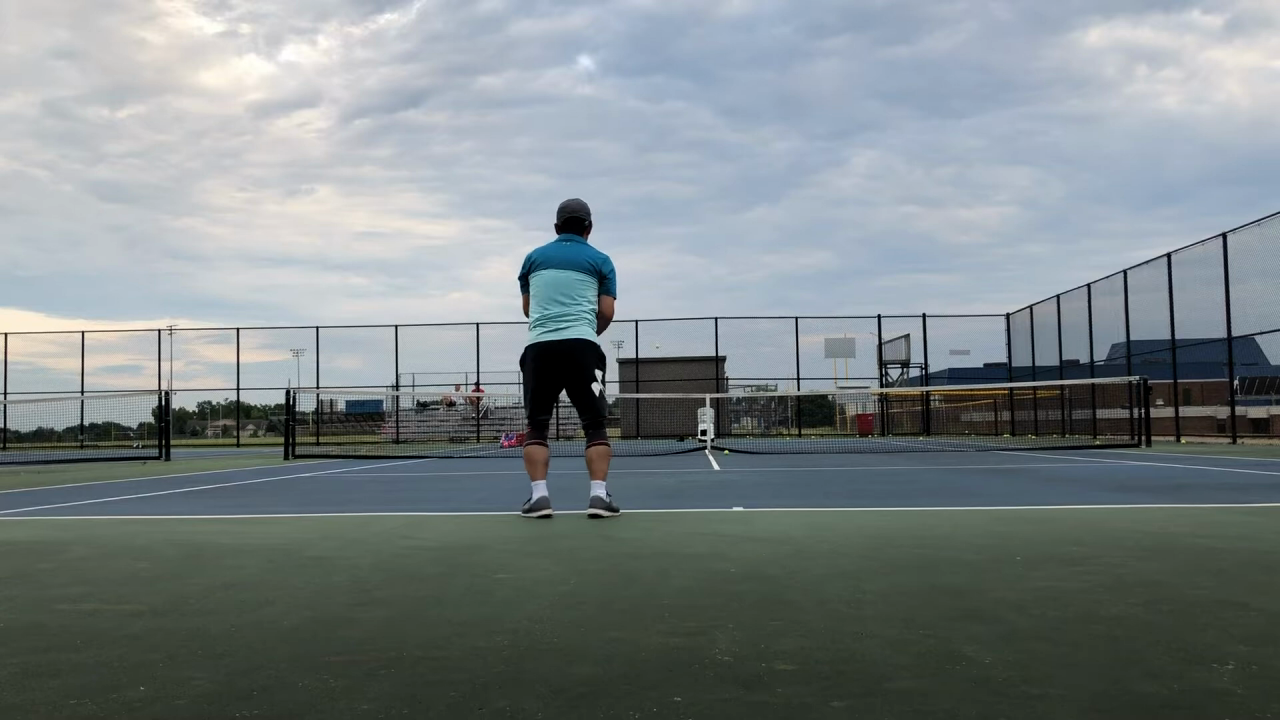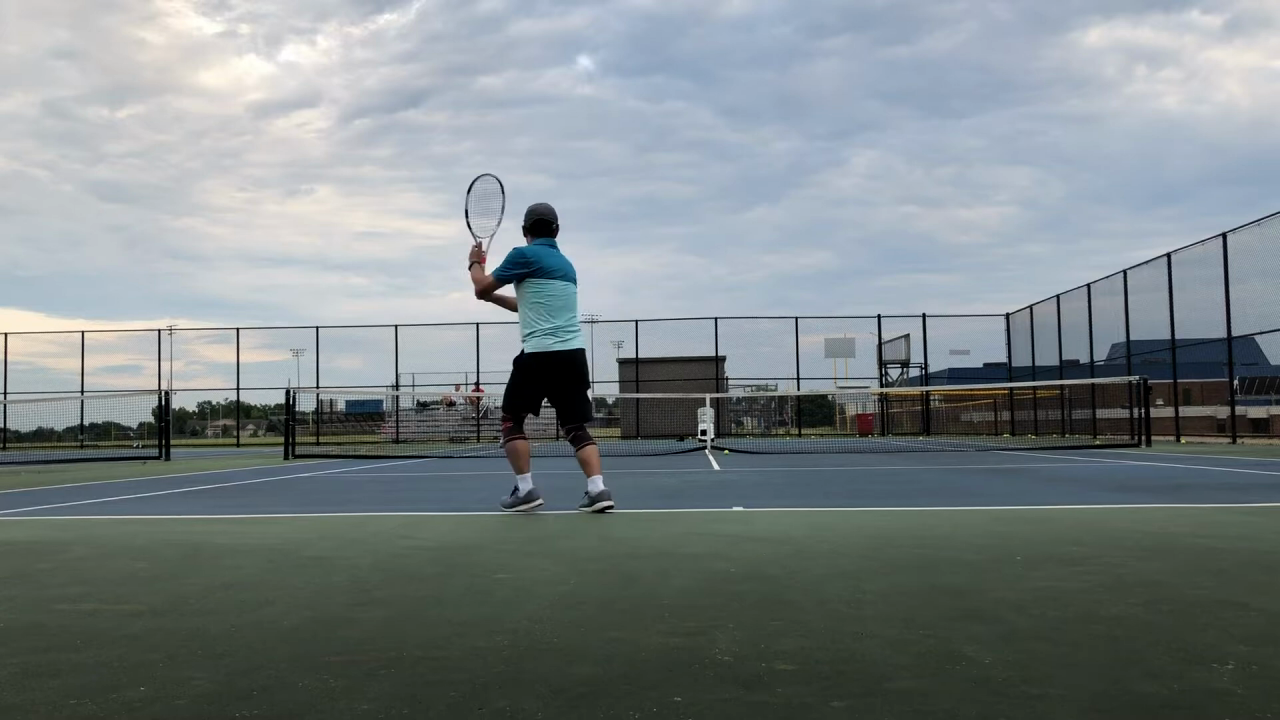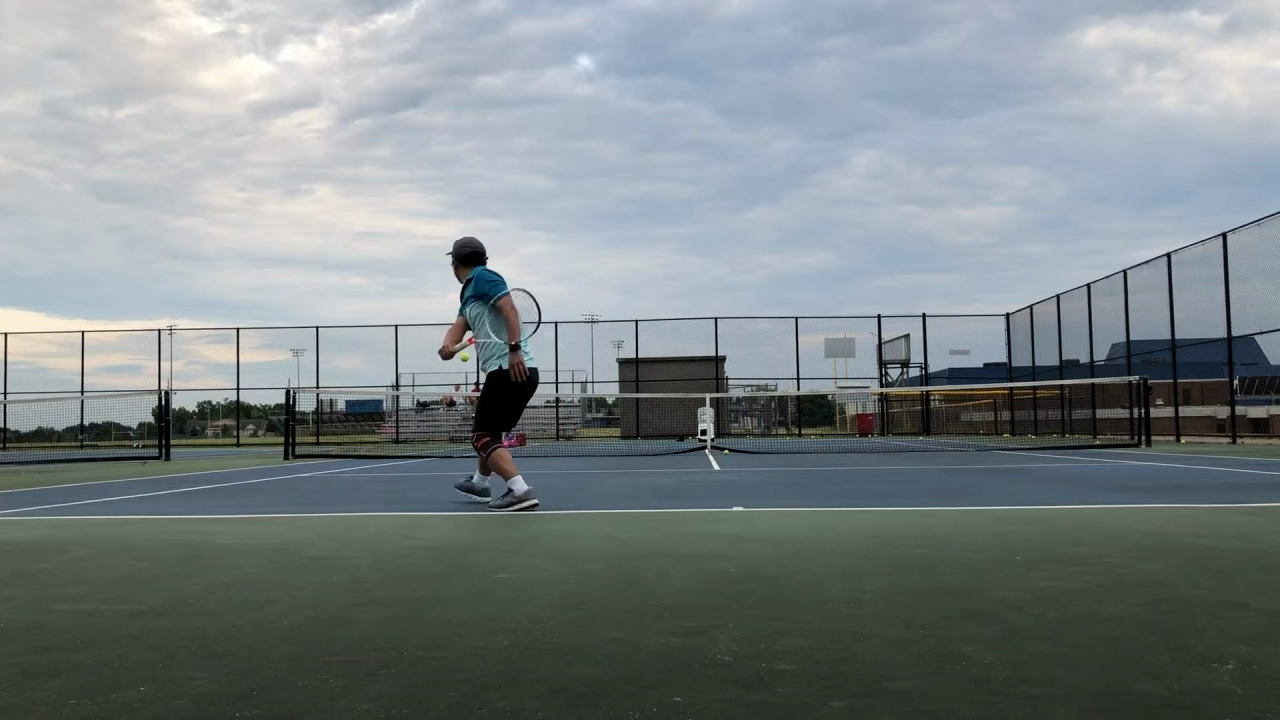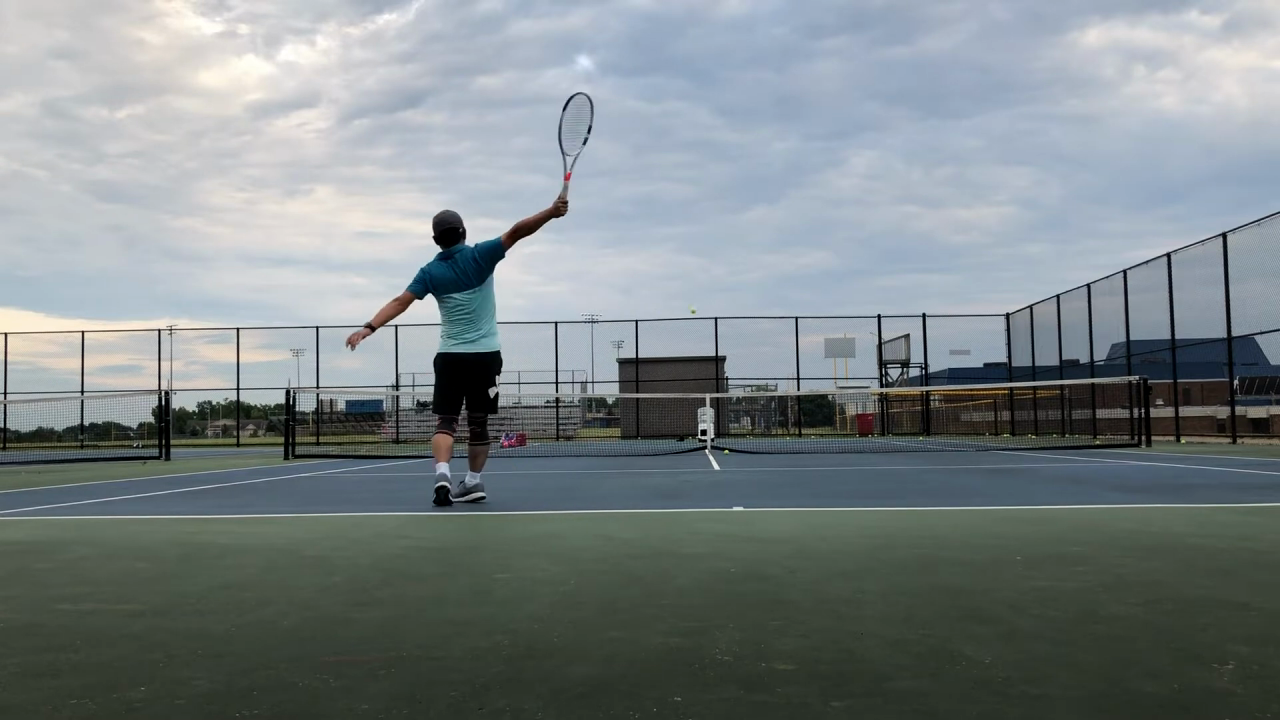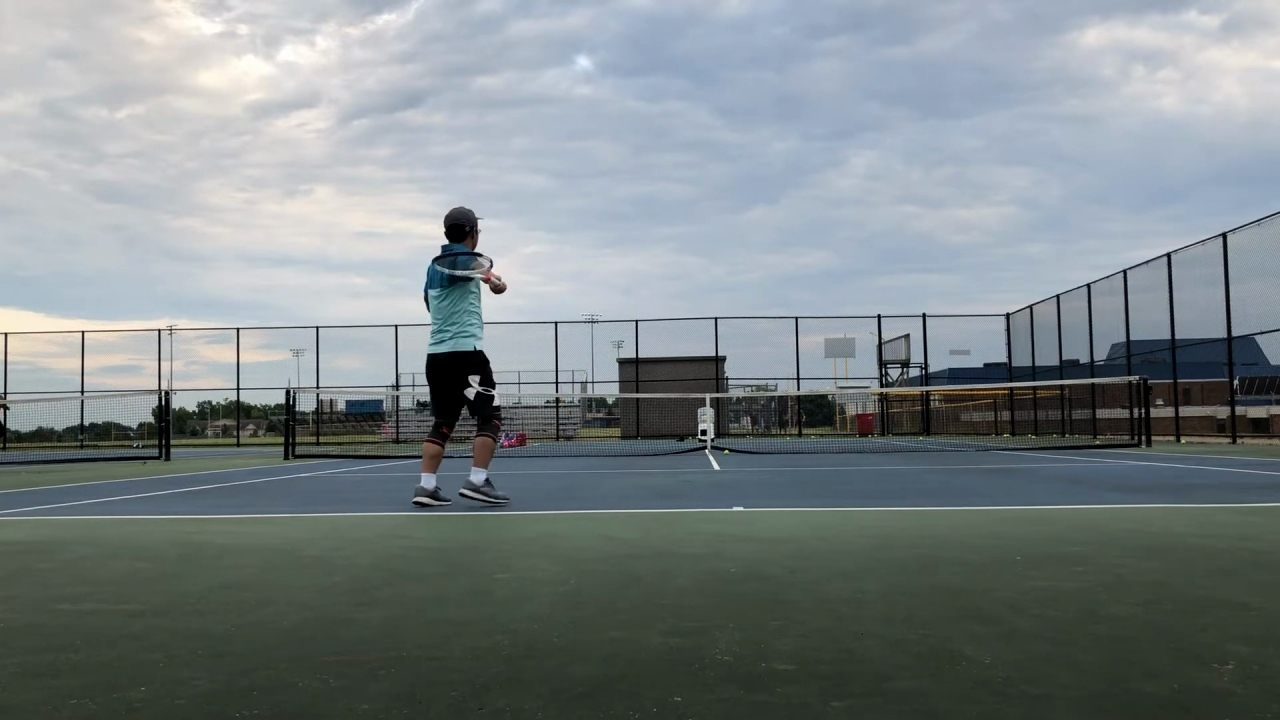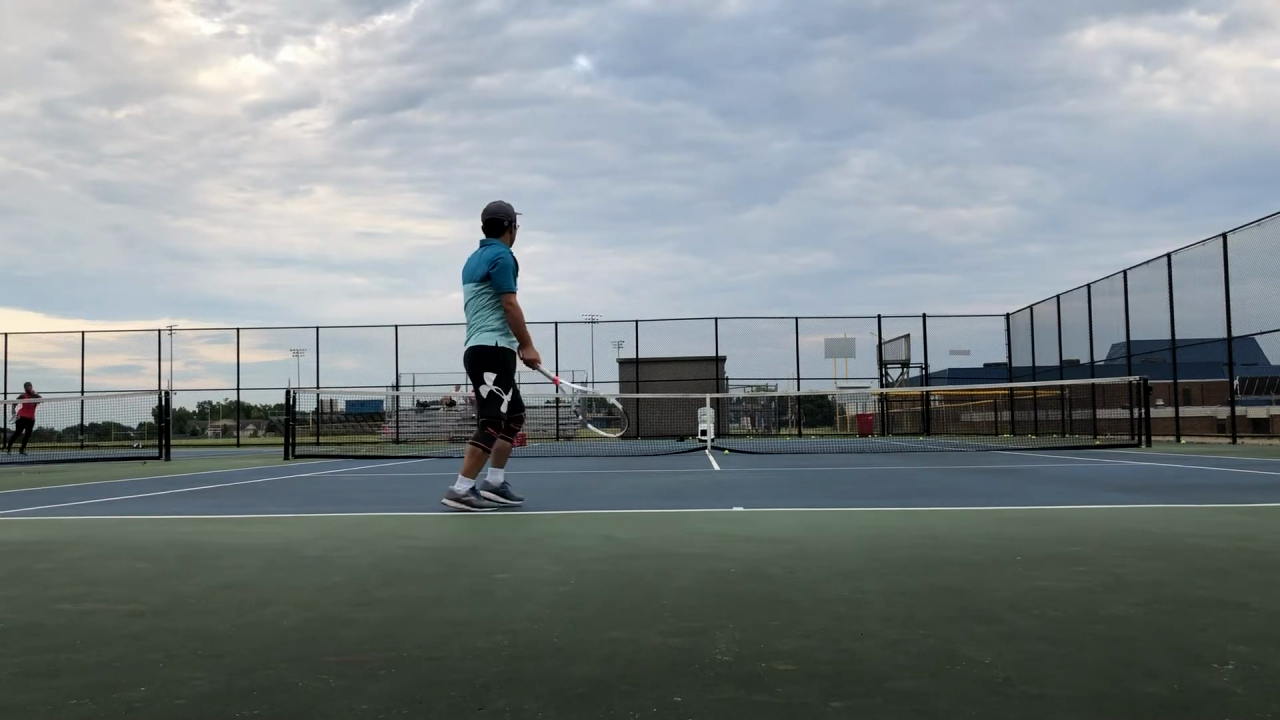
dt=0.5s
person 1, frame 1
left shoulder: (533, 257)
right shoulder: (600, 260)
right elbow: (606, 313)
left hip: (539, 348)
right hip: (581, 347)
left knee: (537, 425)
right knee: (594, 423)
left ankle: (539, 495)
right ankle: (599, 494)
person 1, frame 2
left shoulder: (524, 254)
right shoulder: (564, 263)
left elbow: (486, 285)
left wrist: (476, 264)
right wrist: (492, 298)
left hip: (540, 354)
right hip: (573, 353)
left knee: (512, 419)
right knee: (576, 427)
left ankle: (525, 490)
right ankle: (598, 490)
person 1, frame 3
left shoulder: (483, 278)
right shoulder: (471, 292)
left elbow: (510, 309)
right elbow: (459, 326)
left wrist: (514, 349)
right wrist: (449, 344)
left hip: (510, 371)
right hip: (518, 373)
left knee: (483, 436)
right knee: (491, 427)
left ankle: (520, 491)
right ankle: (480, 483)
person 1, frame 4
left shoulder: (431, 272)
right shoulder: (481, 254)
left elbow: (400, 303)
right elbow: (516, 231)
left wrist: (368, 328)
right wrist: (551, 212)
left hip: (451, 356)
right hip: (486, 354)
left knee: (446, 420)
right knee: (479, 422)
left ankle: (443, 474)
right ankle: (472, 483)
person 1, frame 5
left shoulder: (435, 265)
right wrist: (492, 279)
left hip: (436, 355)
right hip: (465, 353)
left knee: (443, 423)
right knee: (489, 418)
left ankle: (426, 486)
right ankle: (478, 481)
person 1, frame 6
left shoulder: (474, 259)
right shoulder: (502, 257)
right elbow: (509, 305)
left wrist: (518, 344)
right wrist: (527, 346)
left hip: (481, 350)
right hip: (493, 350)
left knee: (514, 416)
right knee: (491, 421)
left ankle: (493, 481)
right ankle: (462, 489)
